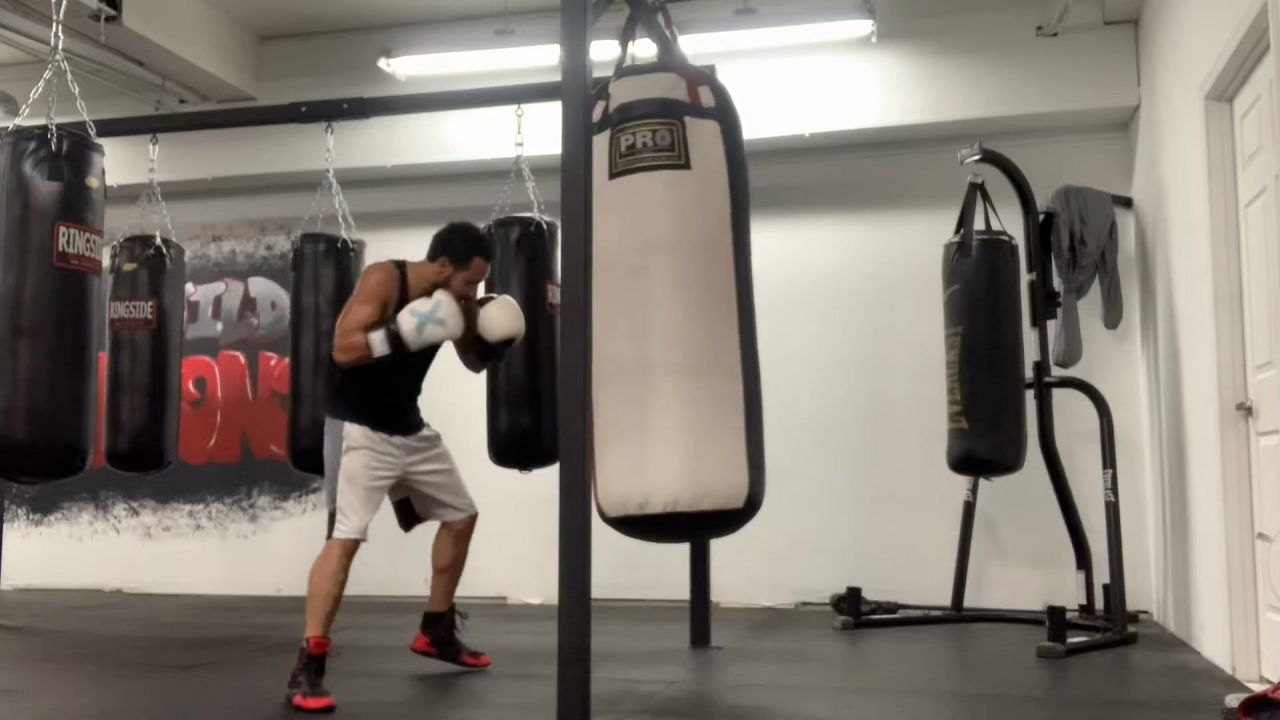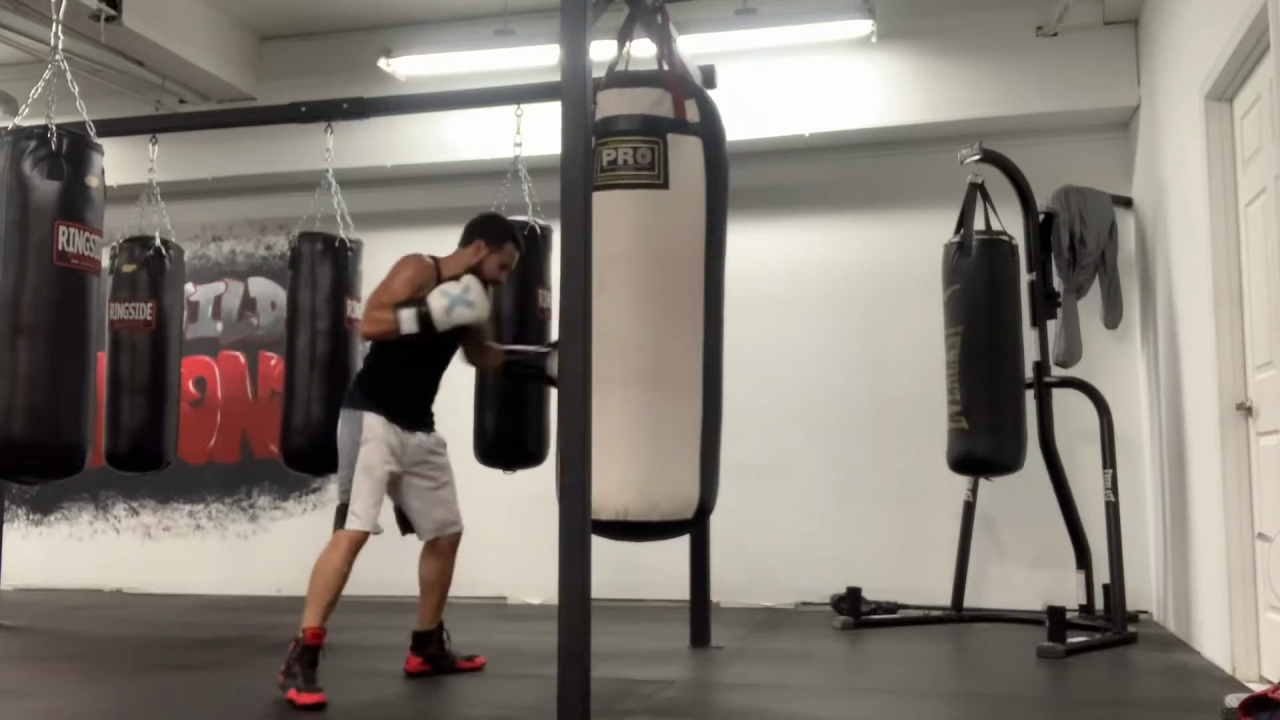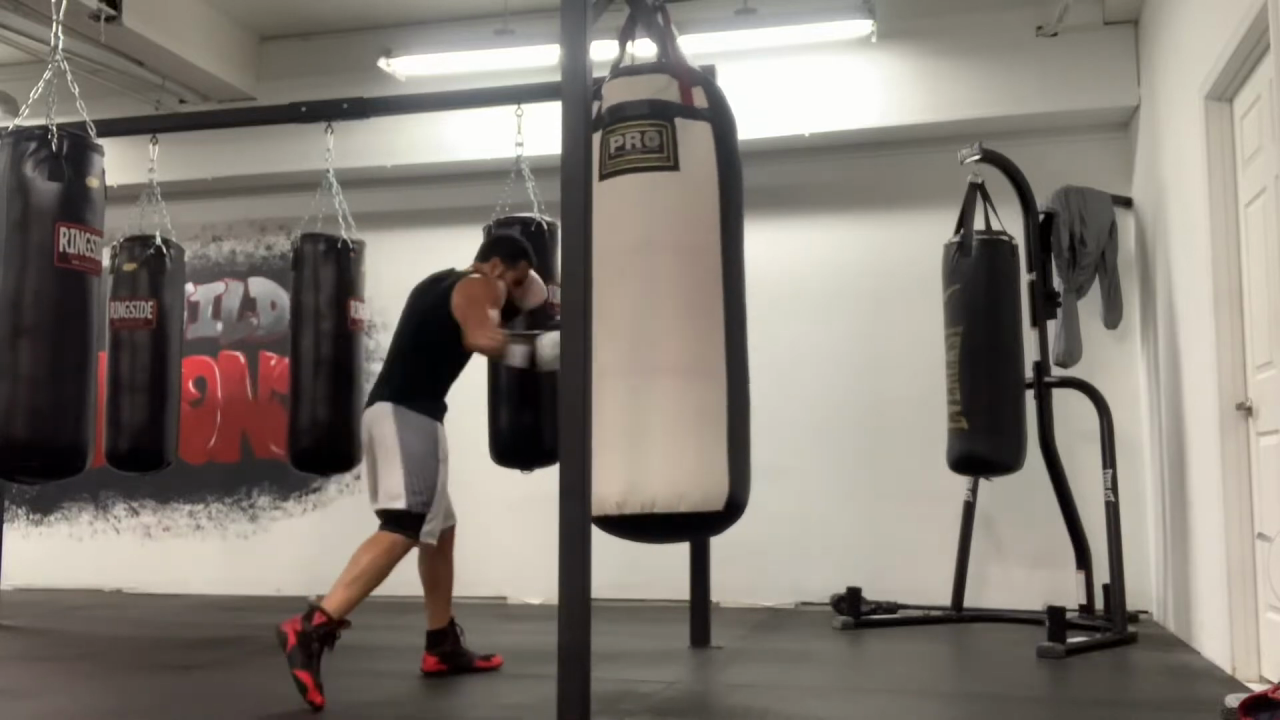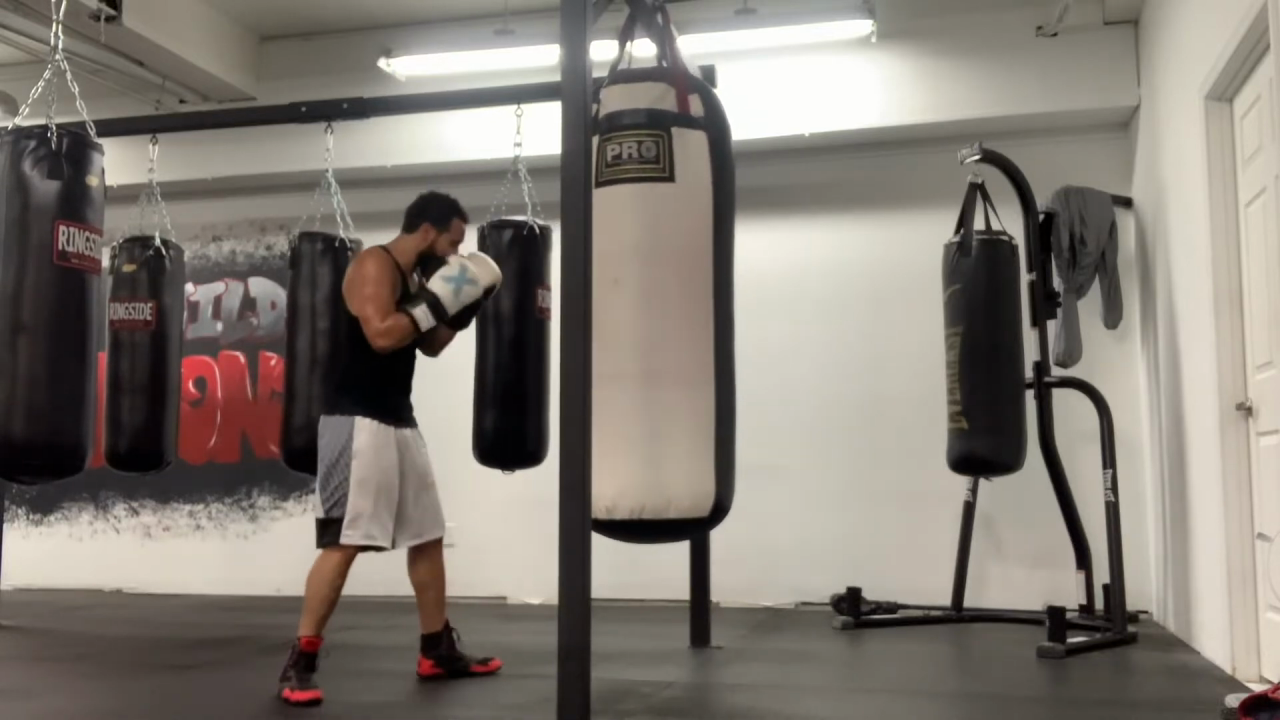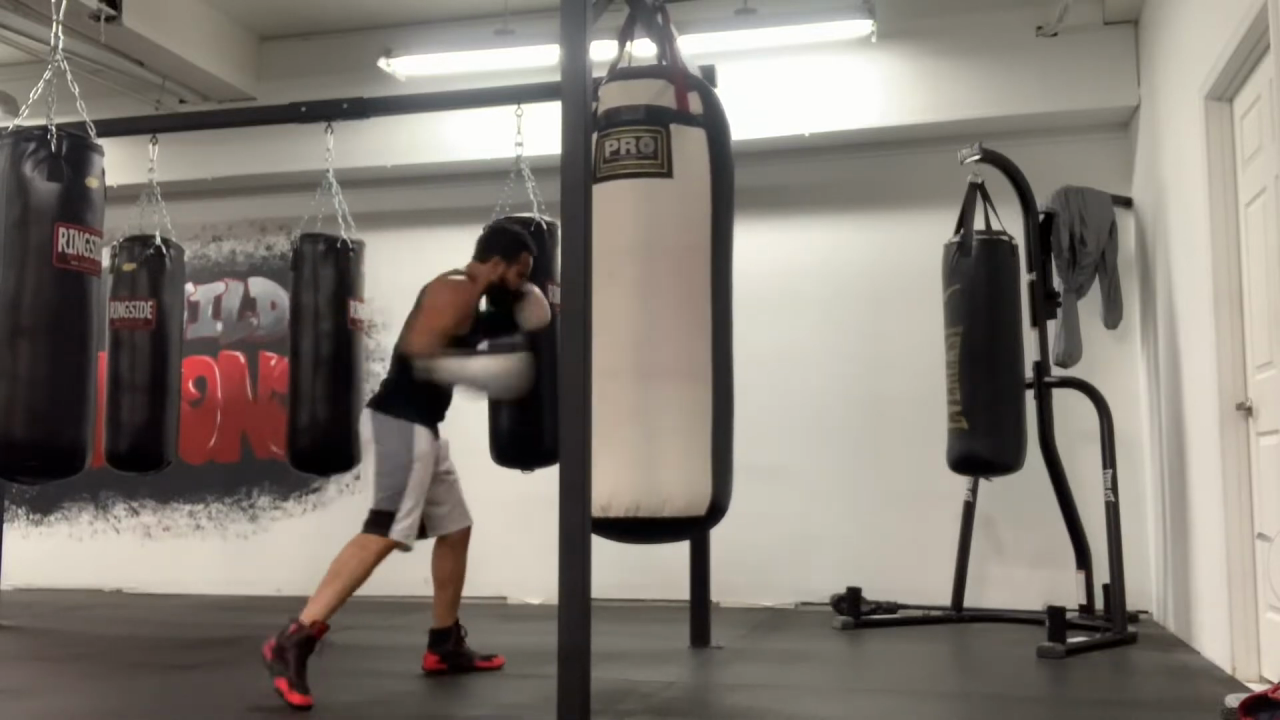
dt=1s
person 1, frame 1
left shoulder: (456, 297)
right shoulder: (382, 279)
left elbow: (475, 360)
right elbow: (344, 349)
left wrist: (496, 333)
right wrist: (403, 333)
left hip: (409, 428)
right hip: (356, 425)
left knee: (461, 516)
right knee: (346, 536)
left ankle: (436, 630)
right ankle: (307, 669)
person 1, frame 2
left shoulder: (470, 292)
right shoulder: (416, 270)
left elbow: (487, 357)
right elbow: (370, 323)
left wrist: (546, 362)
right wrist: (430, 312)
left hip: (420, 428)
right hip: (375, 417)
left knee: (444, 532)
right knee: (355, 530)
left ankle: (426, 648)
right ankle: (300, 659)
person 1, frame 3
left shoulder: (442, 284)
right shoulder: (481, 287)
right elbow: (486, 342)
left wrist: (512, 304)
right wrist: (534, 350)
left hip: (387, 412)
right hip: (409, 417)
left knee: (439, 530)
right knee: (401, 531)
left ankle: (442, 646)
right ankle: (311, 631)
person 1, frame 4
left shoulder: (416, 276)
right shoulder: (374, 264)
left elbow: (430, 344)
right elbow: (382, 335)
left wrist: (466, 301)
right wrist: (439, 301)
left hip: (399, 423)
right hip: (356, 421)
left knee: (427, 538)
right knee: (344, 542)
left ankle: (437, 651)
right ankle: (300, 663)
person 1, frame 5
left shoulder: (463, 291)
right shoulder: (459, 289)
right elbow: (419, 342)
left wrist: (509, 320)
left hip: (415, 425)
right hip: (400, 423)
left knee: (455, 529)
right knee: (382, 536)
left ankle: (445, 645)
right ankle: (292, 645)
